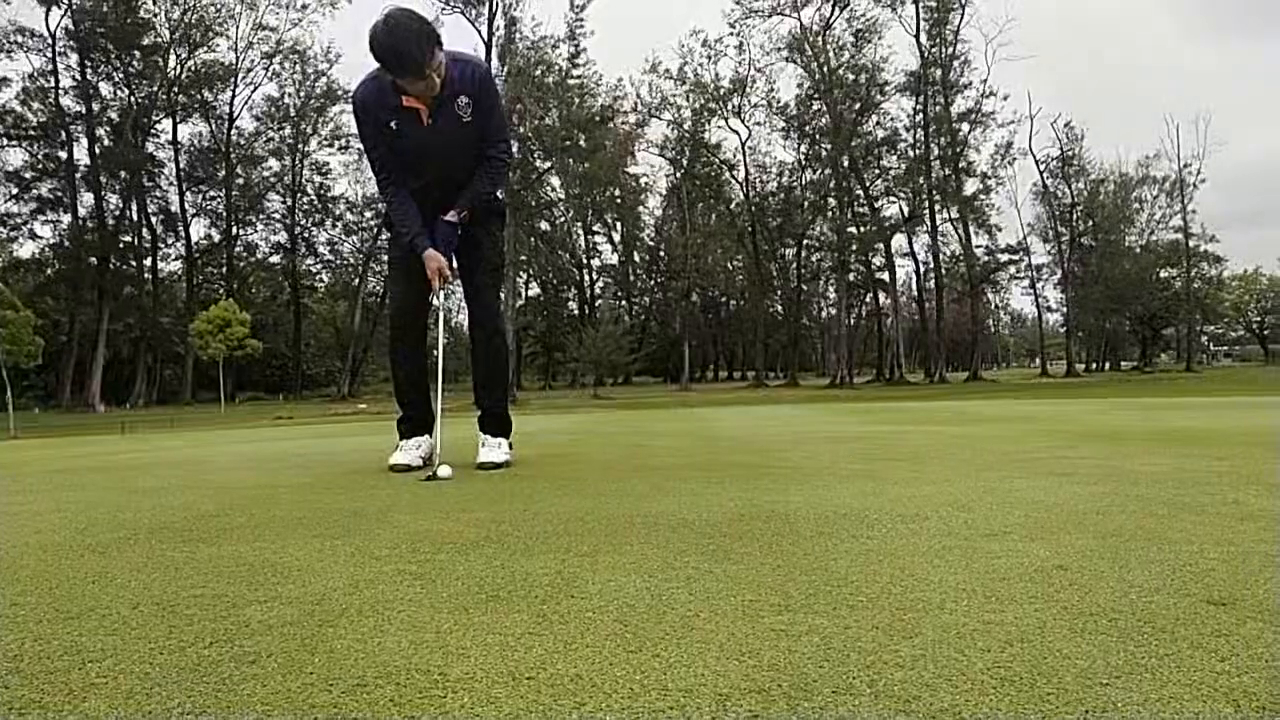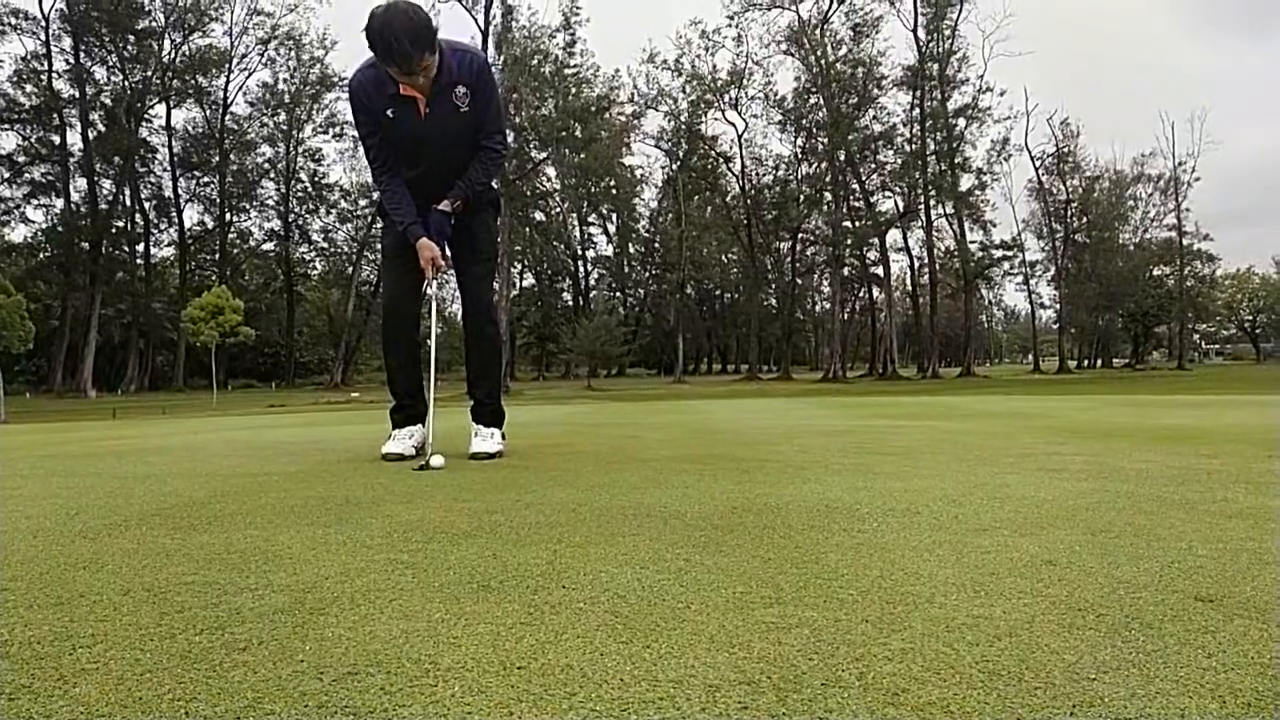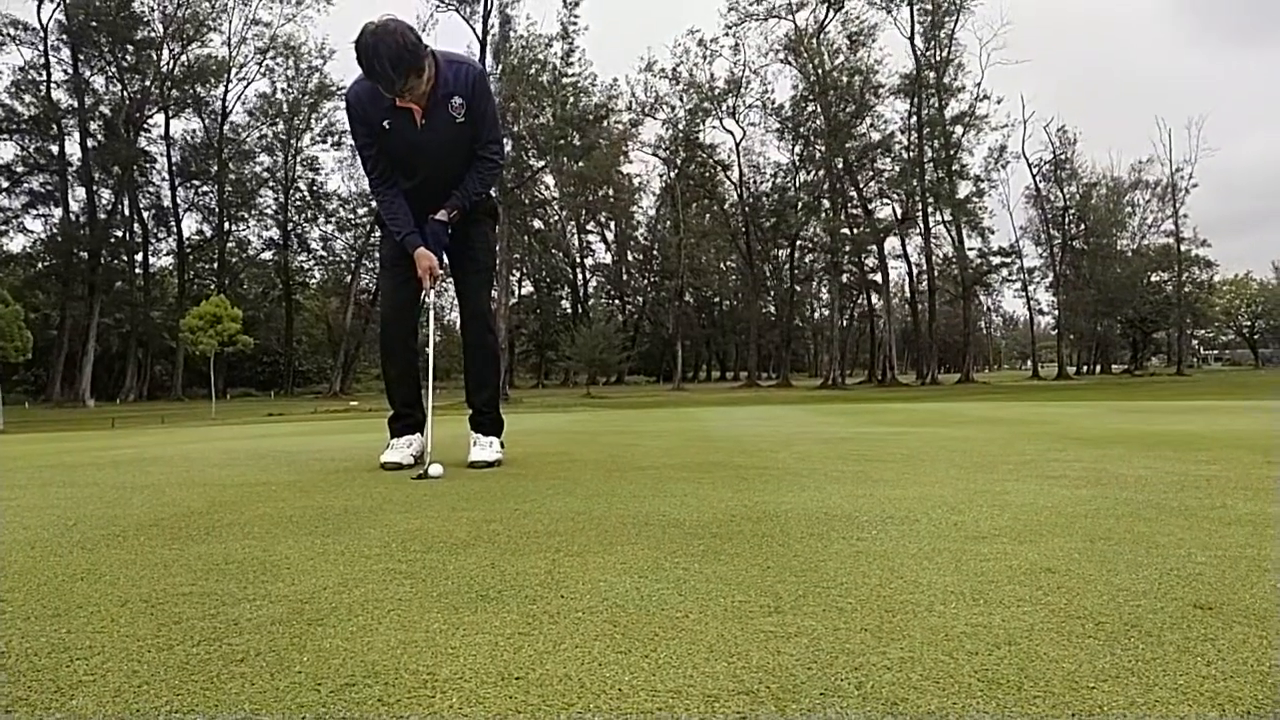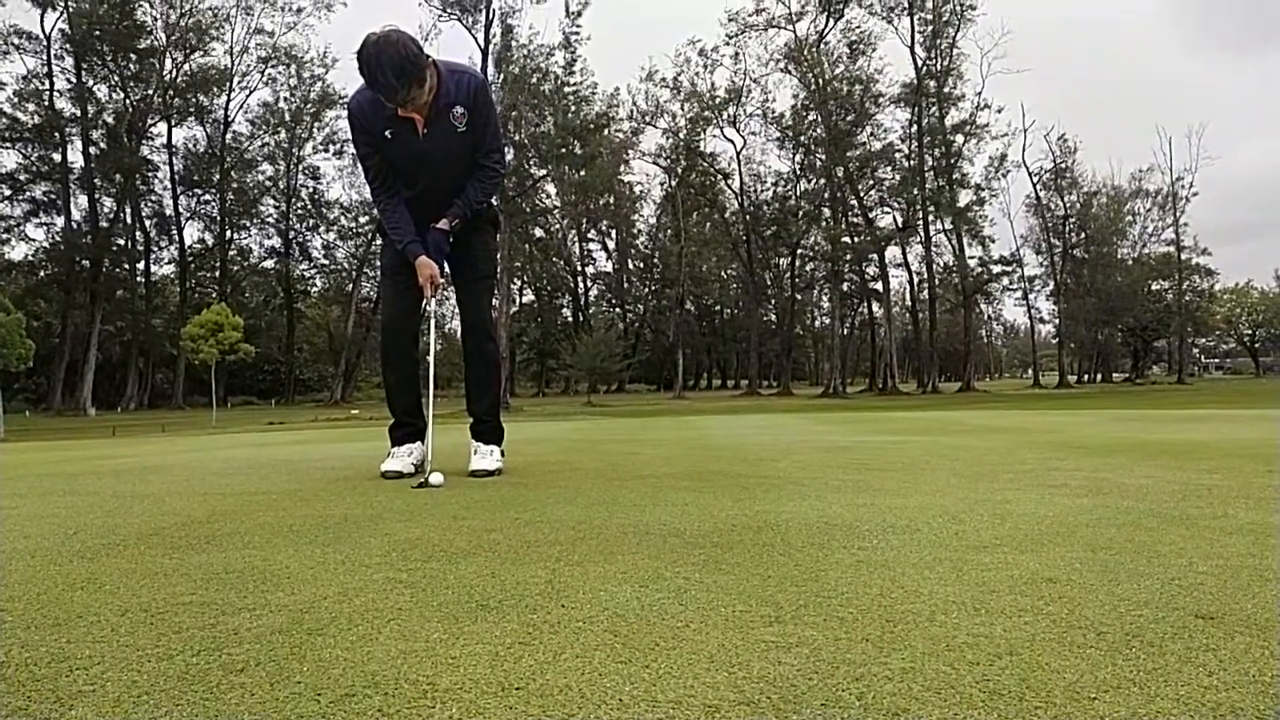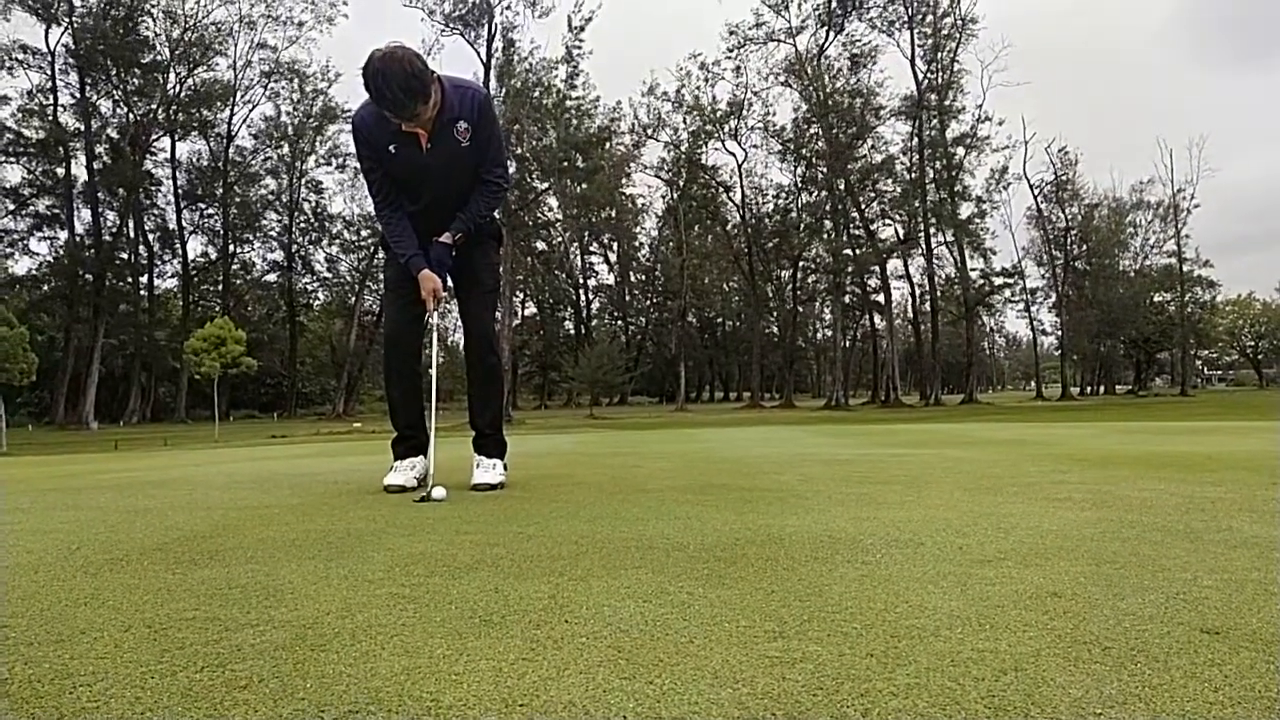
dt=0.5s
person 1, frame 1
left shoulder: (474, 75)
right shoulder: (368, 99)
left elbow: (498, 155)
right elbow: (390, 183)
left wrist: (458, 214)
right wrist: (424, 247)
left hip: (475, 210)
right hip: (412, 217)
left knee: (486, 314)
right knee: (404, 319)
left ankle: (495, 432)
right ankle: (415, 433)
person 1, frame 2
left shoulder: (472, 66)
right shoulder: (365, 86)
left elbow: (494, 146)
right elbow: (384, 172)
left wrist: (452, 203)
right wrist: (416, 234)
left hip: (469, 200)
right hip: (405, 207)
left knee: (479, 303)
right knee: (397, 307)
left ankle: (488, 422)
right ankle: (407, 422)
person 1, frame 3
left shoulder: (468, 77)
right shoulder: (361, 99)
left elbow: (491, 157)
right elbow: (382, 182)
left wrist: (448, 213)
right wrist: (414, 245)
left hip: (467, 209)
right hip: (403, 217)
left knee: (477, 313)
right knee: (394, 317)
left ankle: (486, 430)
right ankle: (406, 431)
person 1, frame 4
left shoulder: (469, 86)
right shoulder: (363, 108)
left elbow: (492, 165)
right elbow: (383, 191)
left wrist: (449, 222)
right wrist: (415, 253)
left hip: (468, 218)
right hip: (404, 225)
left knee: (478, 321)
right knee: (395, 325)
left ankle: (487, 438)
right ankle: (407, 439)
person 1, frame 5
left shoulder: (473, 101)
right shoulder: (367, 124)
left elbow: (496, 181)
right elbow: (387, 205)
left wrist: (452, 237)
right wrist: (418, 267)
left hip: (471, 232)
right hip: (407, 240)
left knee: (481, 335)
right knee: (398, 339)
left ankle: (490, 452)
right ankle: (410, 453)
